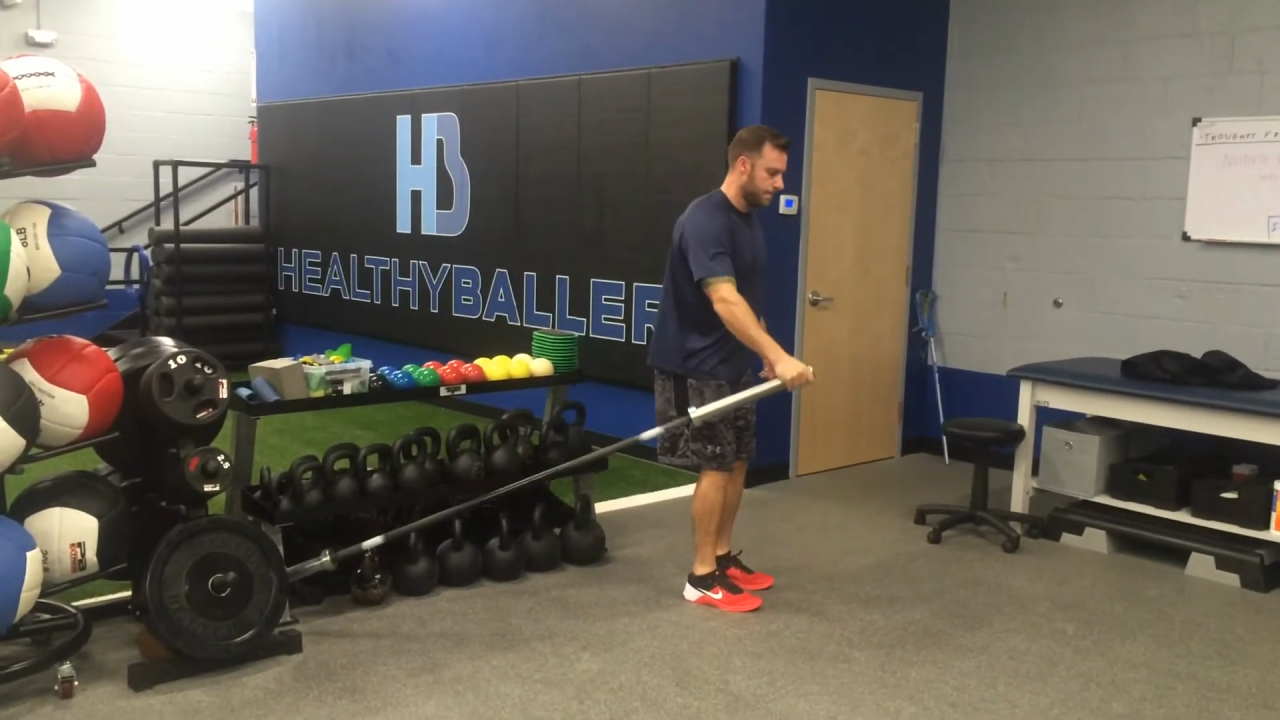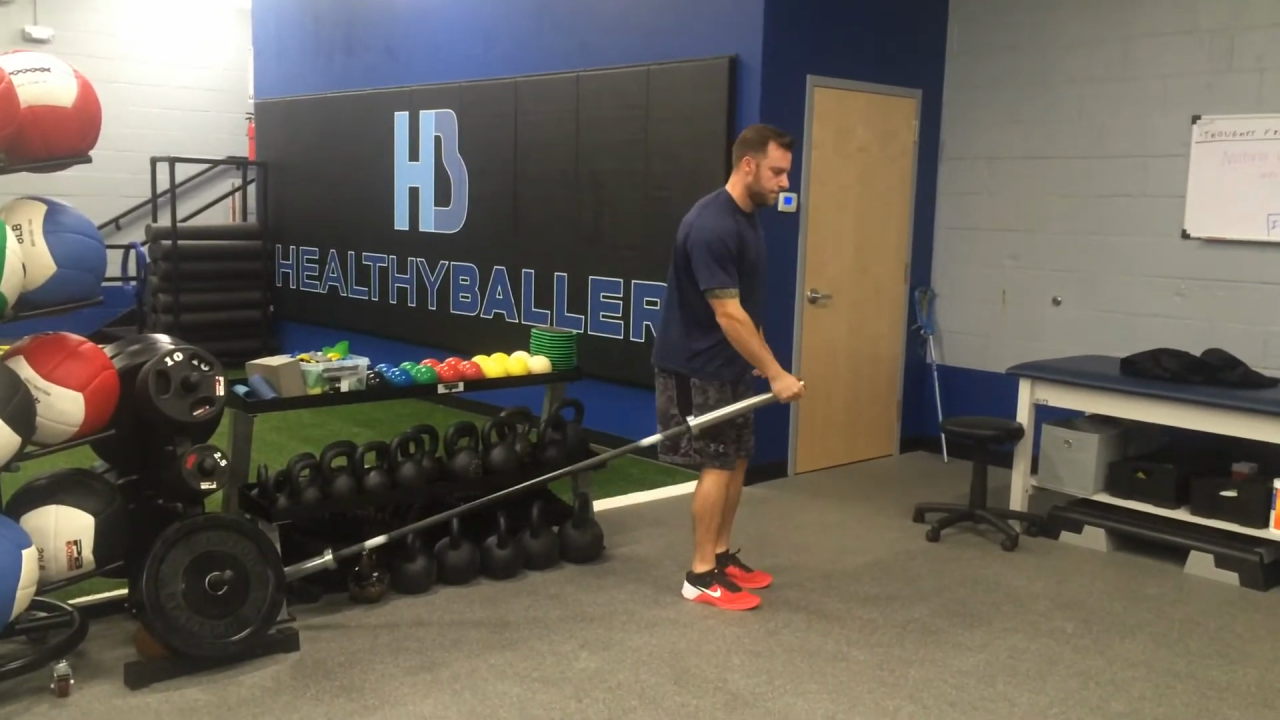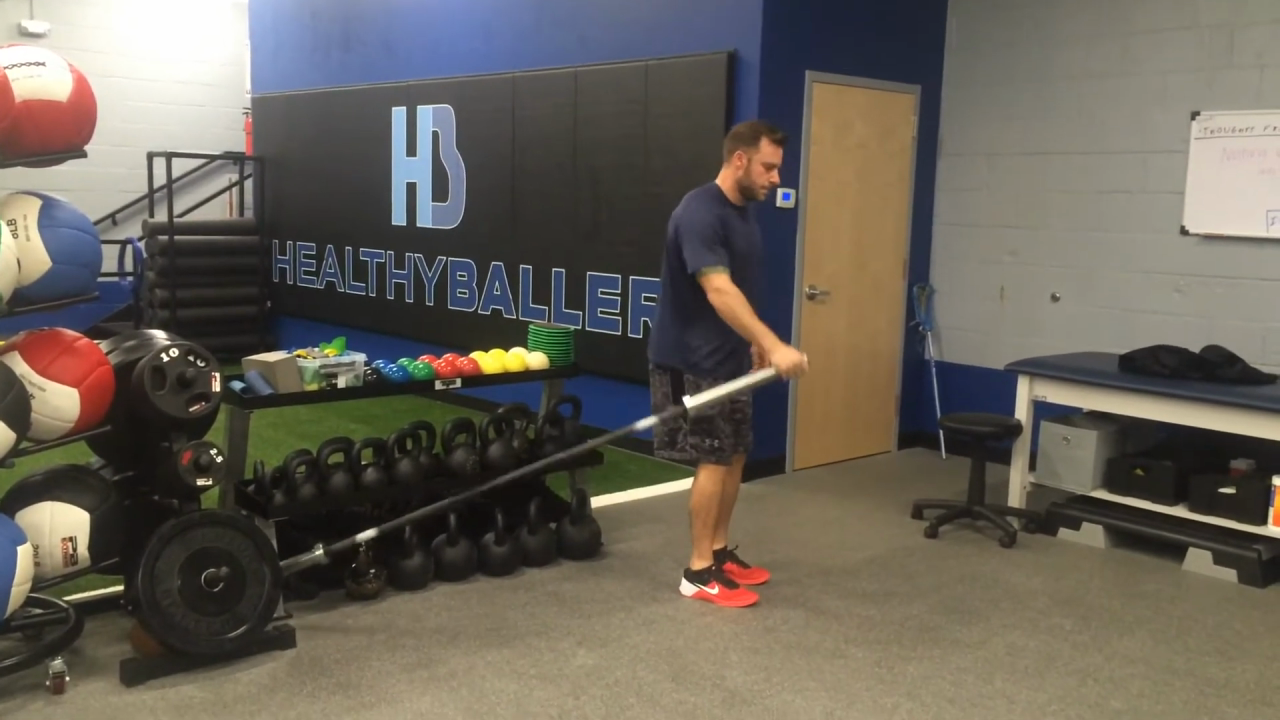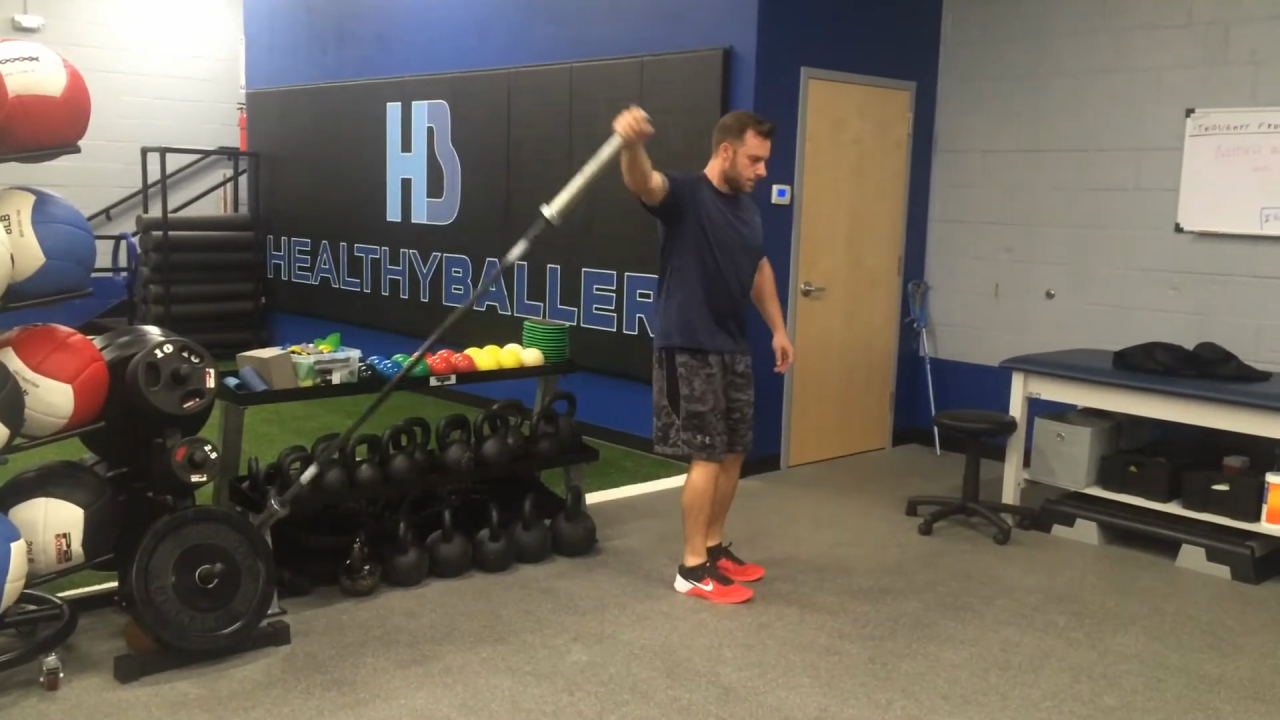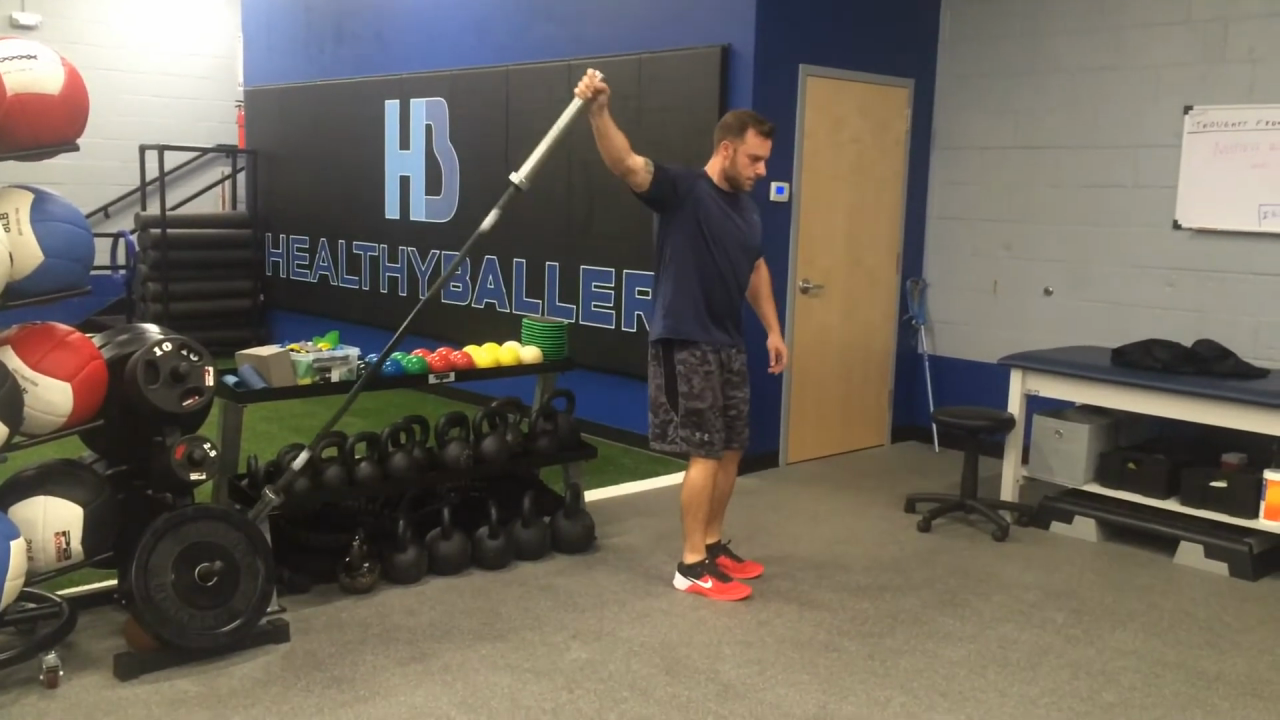
dt=0.5s
person 1, frame 1
left shoulder: (747, 218)
right shoulder: (706, 220)
right elbow: (724, 299)
left wrist: (762, 352)
right wrist: (778, 356)
left hip: (732, 364)
right hip: (697, 366)
left knee: (737, 463)
right knee: (716, 466)
left ankle: (723, 557)
right ankle: (702, 576)
person 1, frame 2
left shoulder: (747, 216)
right shoulder: (712, 225)
right elbow: (727, 314)
left wrist: (759, 357)
right wrist: (776, 373)
left hip: (728, 363)
right hip: (697, 365)
left knee: (735, 461)
right knee: (717, 464)
left ankle: (721, 555)
right ankle: (701, 575)
person 1, frame 3
left shoulder: (743, 211)
right shoulder: (701, 211)
right elbow: (719, 290)
left wrist: (755, 344)
right wrist: (773, 346)
left hip: (726, 356)
right hip: (690, 358)
left knee: (734, 455)
right knee: (713, 459)
left ankle: (719, 551)
right ankle: (699, 571)
person 1, frame 4
left shoulder: (746, 206)
right shoulder: (685, 193)
left elbow: (759, 270)
right elbow: (641, 183)
left wrist: (778, 328)
right wrist: (633, 143)
left hip: (733, 348)
right hip: (690, 349)
left knee: (733, 453)
right knee: (707, 455)
left ankle: (714, 548)
right ankle: (693, 568)
person 1, frame 5
left shoulder: (746, 207)
right shoulder: (682, 189)
left elbow: (755, 270)
right elbow: (624, 164)
left wrist: (773, 330)
right wrist: (598, 110)
left hip: (729, 345)
right hip: (686, 344)
left knee: (731, 449)
right knee: (705, 452)
left ankle: (713, 544)
right ankle: (691, 564)
